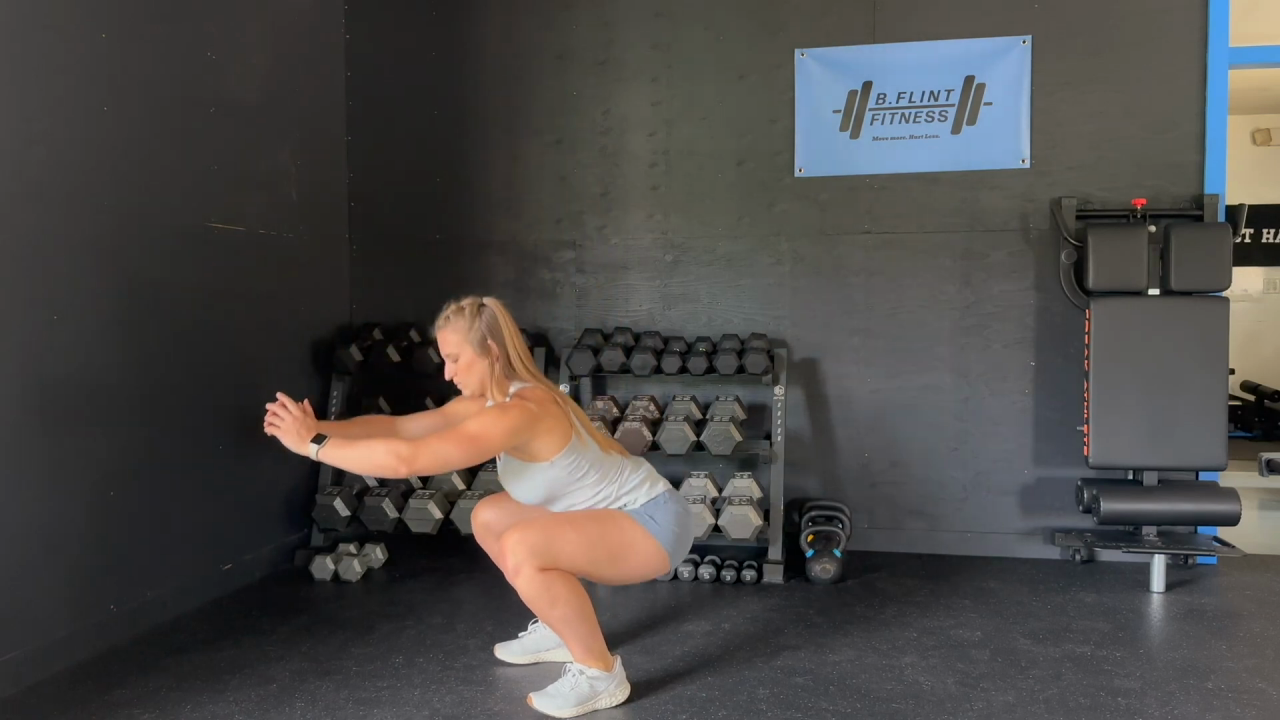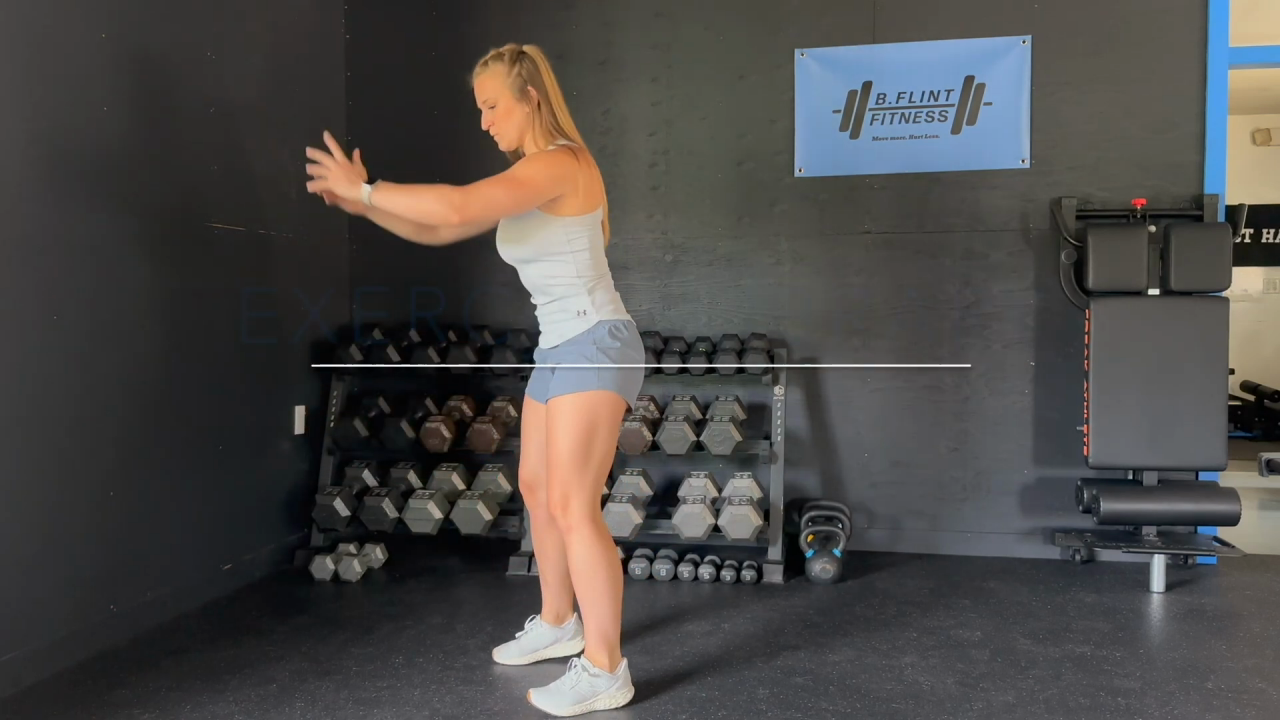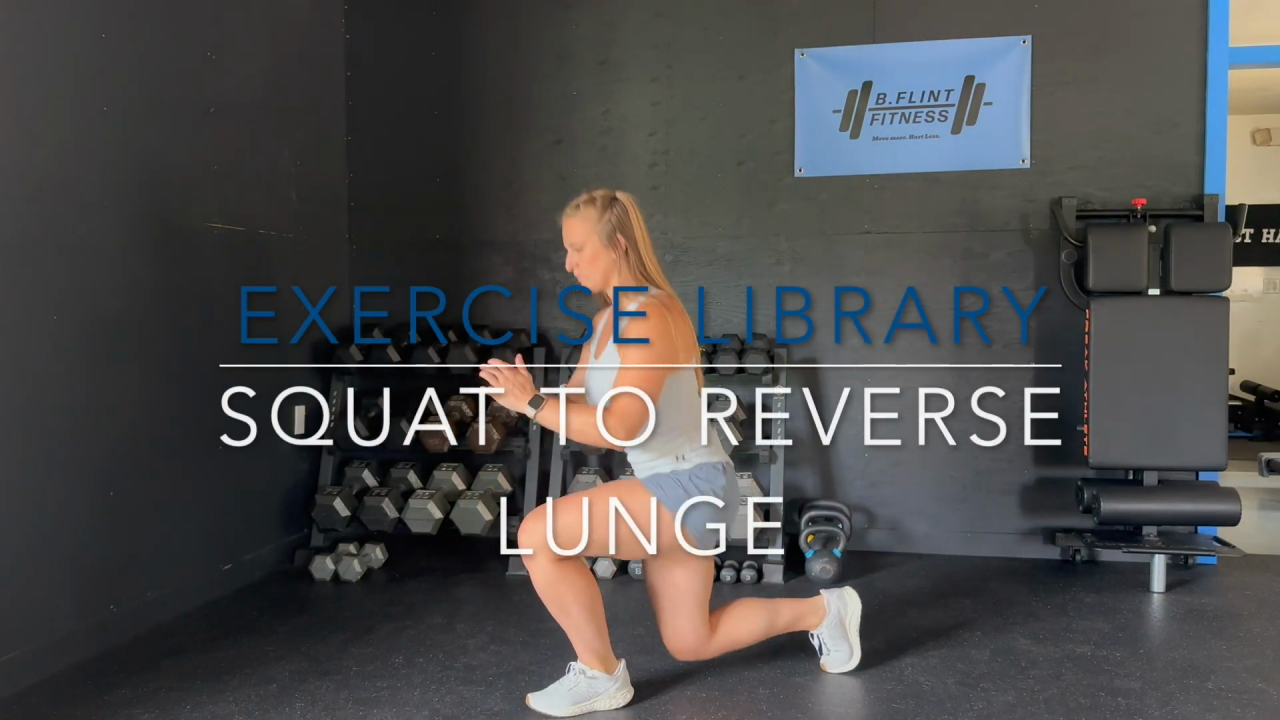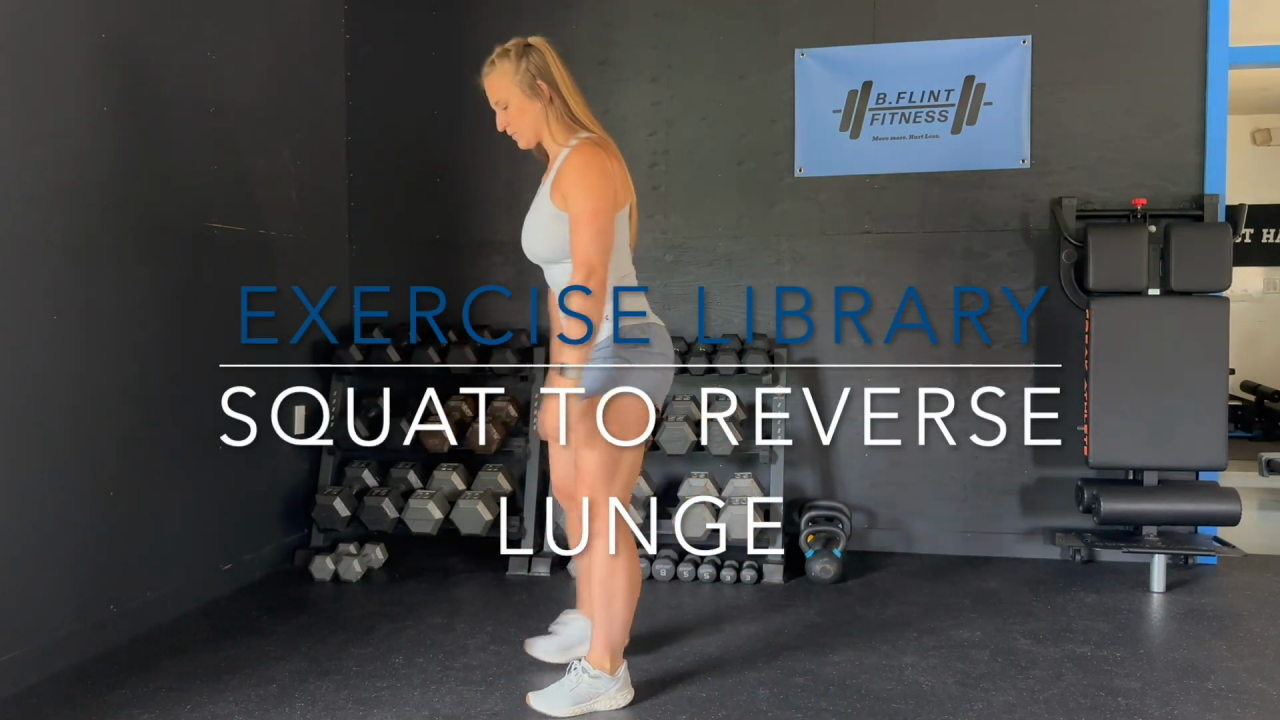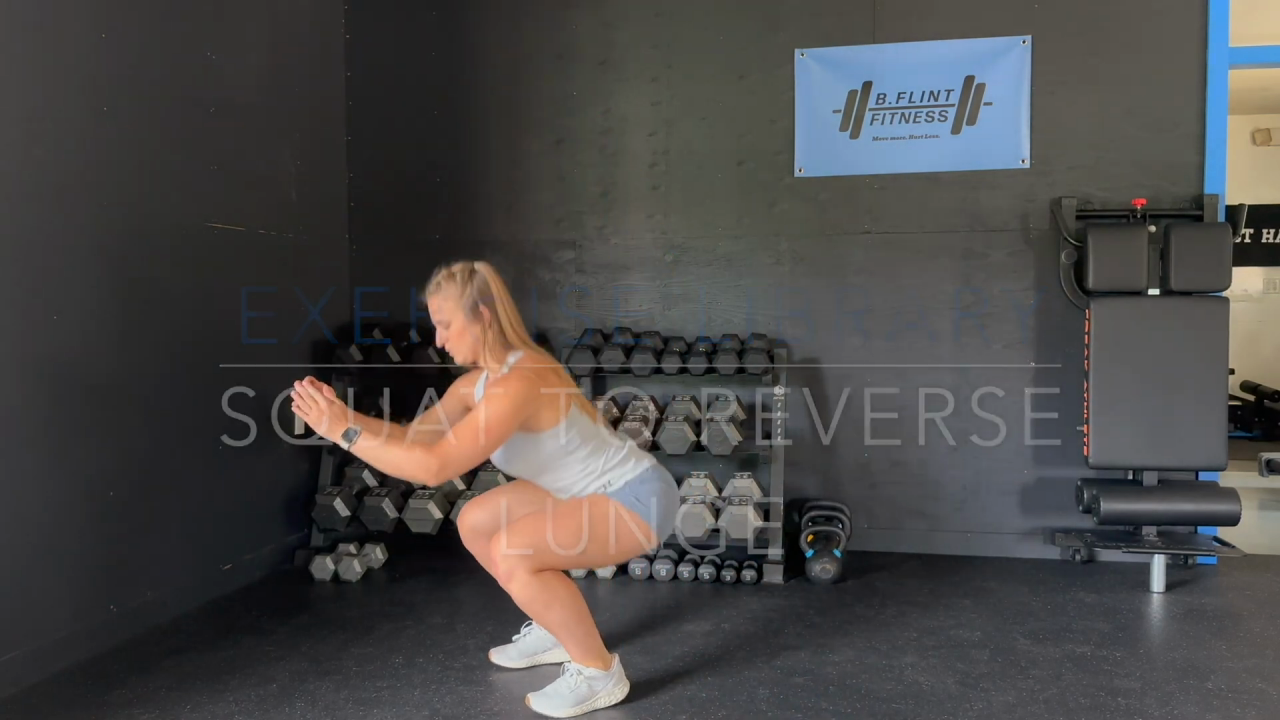
dt=1s
person 1, frame 1
left shoulder: (519, 413)
right shoulder: (489, 403)
left elbow: (409, 459)
right elbow: (400, 427)
left wrist: (315, 446)
right wrist: (321, 426)
left hip: (653, 526)
right hip: (624, 511)
left knee: (520, 548)
right knee: (489, 519)
left ankle: (599, 672)
right ankle: (561, 627)
person 1, frame 2
left shoulder: (559, 164)
right shoulder: (535, 170)
left elbow: (454, 209)
right elbow: (449, 229)
left wrist: (363, 191)
right wrist: (367, 198)
left hip: (594, 348)
right hip: (561, 349)
left knee: (571, 507)
right knee: (537, 490)
right ankle: (557, 624)
person 1, frame 3
left shoulder: (654, 319)
right shoulder: (607, 321)
left elbow: (620, 428)
right elbow: (576, 409)
left wrist: (531, 405)
right wrist: (530, 396)
left hip: (691, 492)
right hip: (673, 489)
left knee: (539, 535)
right knee: (690, 642)
left ankle: (599, 674)
right ankle: (824, 612)
person 1, frame 4
left shoulder: (587, 159)
right shoulder: (557, 169)
left elbow: (595, 279)
left wrist: (564, 380)
right wrist: (562, 372)
left hip: (619, 357)
right hip: (592, 356)
left knee: (597, 513)
right knee: (571, 495)
right ankle: (591, 619)
person 1, frame 5
left shoulder: (519, 384)
right shoulder: (478, 381)
left elbow: (435, 465)
right elbow: (410, 440)
left wrist: (345, 432)
right wrist: (345, 417)
left hip: (637, 502)
right hip: (601, 494)
left knee: (512, 553)
right knee: (474, 523)
left ankle: (598, 673)
right ankle: (557, 630)
